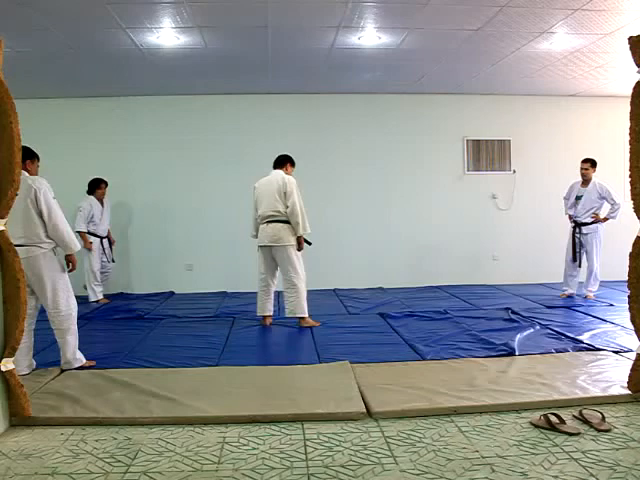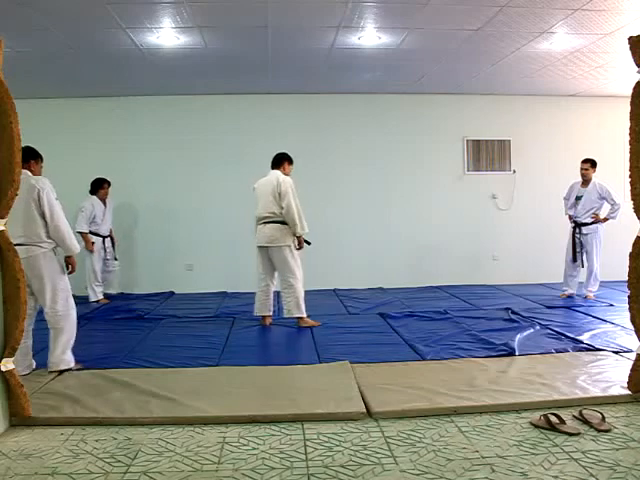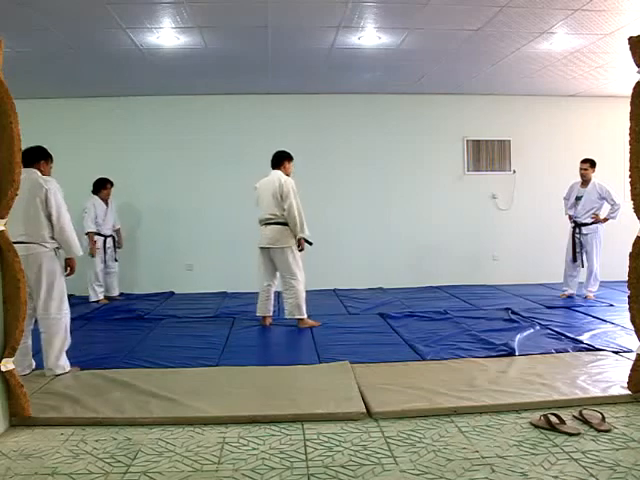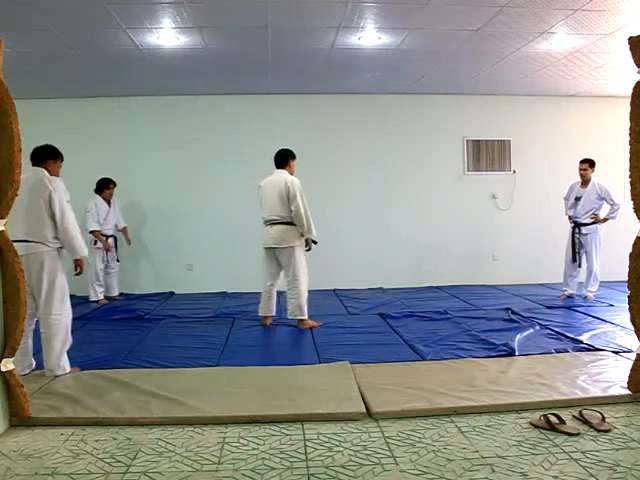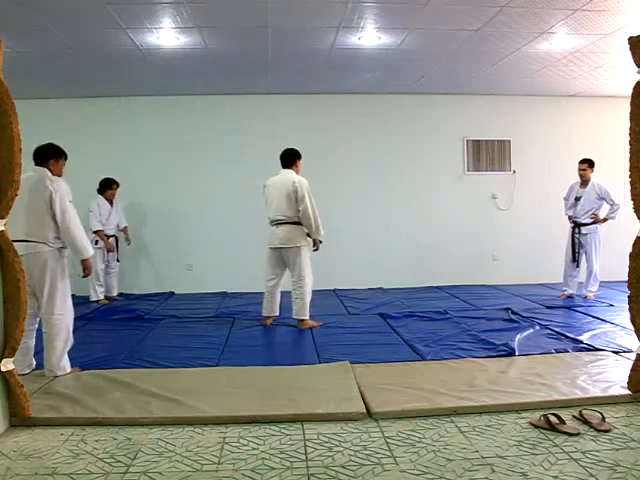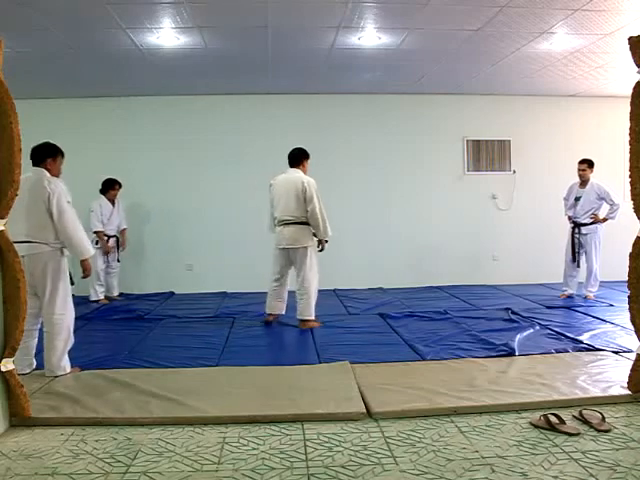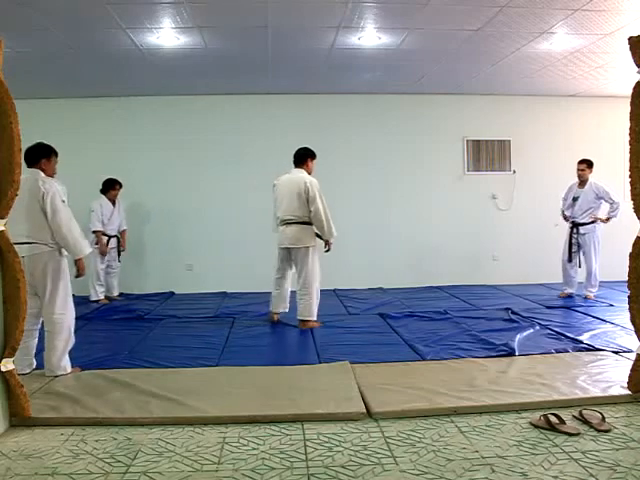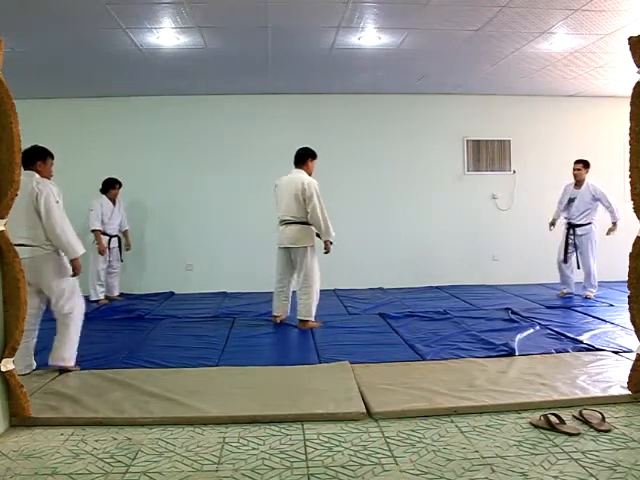
dt=0.2s
person 1, frame 1
right shoulder: (36, 184)
left elbow: (5, 223)
right elbow: (55, 220)
right wrist: (70, 250)
right hip: (39, 255)
right knee: (62, 307)
left ankle: (20, 364)
right ankle: (72, 359)
person 1, frame 2
right shoulder: (39, 184)
left elbow: (4, 223)
right elbow: (56, 220)
right wrist: (70, 251)
right hip: (38, 255)
right knee: (61, 308)
left ankle: (20, 364)
right ankle: (60, 360)
person 1, frame 3
right shoulder: (47, 184)
left elbow: (4, 221)
right elbow: (61, 222)
right wrist: (71, 254)
right hip: (40, 254)
right knee: (53, 312)
left ankle: (20, 364)
right ankle: (56, 364)
person 1, frame 4
right shoulder: (52, 185)
left elbow: (7, 220)
right elbow: (66, 223)
left wrist: (14, 247)
right wrist: (78, 255)
left hip: (15, 254)
right hip: (43, 253)
right knee: (54, 312)
left ankle: (21, 364)
right ankle: (57, 366)
person 1, frame 5
left shoulder: (18, 184)
right shoulder: (55, 185)
left elbow: (10, 220)
right elbow: (69, 223)
left wrist: (17, 246)
right wrist: (84, 256)
left hip: (18, 253)
right hip: (45, 254)
left knee: (24, 312)
right knee: (57, 312)
left ankle: (21, 364)
right ankle: (57, 366)
person 1, frame 6
left shoulder: (18, 185)
right shoulder: (53, 186)
left elbow: (10, 222)
right elbow: (68, 224)
left wrist: (17, 248)
right wrist: (83, 256)
left hip: (19, 254)
right hip: (46, 254)
left knee: (27, 312)
right knee: (57, 312)
left ankle: (21, 364)
right ankle: (57, 366)
person 1, frame 7
right shoulder: (48, 186)
left elbow: (10, 224)
right elbow: (63, 224)
left wrist: (14, 251)
right wrist: (79, 255)
left hip: (19, 255)
right hip: (45, 254)
left knee: (27, 313)
right knee: (58, 313)
left ankle: (21, 363)
right ankle: (57, 365)
person 1, frame 8
right shoulder: (44, 187)
left elbow: (8, 226)
right elbow: (58, 225)
right wrist: (74, 255)
left hip: (18, 257)
right hip: (44, 255)
left knee: (26, 313)
right knee: (71, 305)
left ankle: (21, 364)
right ankle: (63, 358)
person 2, frame 1
left shoulder: (259, 184)
right shoulder: (287, 180)
left elbow: (256, 212)
right elbow: (295, 209)
left wrist: (258, 234)
right wrist: (300, 234)
left hip: (264, 233)
right hip: (282, 232)
left knee: (266, 277)
right knee: (294, 276)
left ankle: (266, 316)
right ankle: (302, 317)
person 2, frame 2
left shoulder: (259, 184)
right shoulder: (283, 180)
right elbow: (291, 209)
right wrist: (299, 233)
left hip: (262, 233)
right hip: (279, 233)
left knee: (265, 278)
right knee: (291, 276)
left ankle: (265, 316)
right ankle: (301, 317)
person 2, frame 3
left shoulder: (261, 184)
right shoulder: (286, 181)
right elbow: (293, 211)
right wrist: (300, 235)
left hip: (265, 234)
right hip: (282, 234)
left knee: (267, 278)
right knee: (293, 278)
left ankle: (265, 316)
right ankle: (301, 318)
person 2, frame 4
left shoulder: (264, 183)
right shoulder: (292, 181)
right elbow: (300, 211)
right wrist: (308, 235)
left hip: (270, 234)
right hip: (288, 234)
left knee: (270, 277)
right knee: (297, 278)
left ankle: (267, 315)
right ankle: (302, 318)
person 2, frame 5
left shoulder: (269, 183)
right shoulder: (299, 182)
right elbow: (308, 211)
right wrist: (316, 235)
left hip: (275, 234)
right hip: (294, 234)
left knee: (273, 277)
right knee: (301, 278)
left ankle: (268, 316)
right ankle: (302, 319)
person 2, frame 6
left shoulder: (275, 181)
right shoulder: (307, 182)
left elbow: (273, 210)
right elbow: (315, 212)
right wrist: (322, 235)
left hip: (282, 233)
right hip: (301, 234)
left knee: (279, 276)
right knee: (306, 278)
left ankle: (271, 313)
right ankle: (305, 319)
person 2, frame 7
left shoulder: (279, 181)
right shoulder: (309, 182)
right elbow: (319, 212)
right wrist: (327, 236)
left hip: (283, 233)
right hip: (302, 234)
left knee: (281, 275)
right knee: (308, 278)
left ankle: (276, 312)
right ankle: (305, 319)
person 2, frame 8
left shoulder: (281, 182)
right shoulder: (309, 182)
right elbow: (316, 213)
right wrist: (326, 238)
left hip: (284, 233)
right hip: (302, 234)
left knee: (283, 277)
right knee: (307, 278)
left ankle: (279, 313)
right ankle: (304, 319)
person 3, frame 1
left shoulder: (600, 187)
right shoulder: (574, 186)
left elbow: (616, 204)
right elbow: (566, 199)
left wrist: (605, 218)
right wrist: (569, 213)
left hip: (592, 229)
right hip: (576, 229)
left knee: (593, 262)
right knee: (571, 260)
left ankle: (590, 291)
right ankle: (569, 290)
person 3, frame 2
left shoulder: (600, 188)
right shoulder: (574, 186)
left elbow: (616, 204)
right elbow: (566, 199)
left wrist: (605, 219)
right wrist: (569, 213)
left hip: (592, 230)
right hip: (576, 229)
left knee: (592, 262)
right knee: (571, 260)
left ankle: (590, 291)
right ankle: (569, 290)
person 3, frame 3
left shoulder: (600, 188)
right shoulder: (574, 187)
left elbow: (616, 204)
right elbow: (566, 200)
left wrist: (605, 219)
right wrist: (569, 214)
left hip: (592, 230)
right hip: (576, 229)
left knee: (592, 262)
right knee: (571, 260)
left ankle: (590, 291)
right ankle: (569, 290)
person 3, frame 4
left shoulder: (599, 188)
right shoulder: (574, 187)
left elbow: (616, 204)
right elbow: (567, 200)
left wrist: (605, 219)
right wrist: (569, 214)
left hip: (591, 230)
right hip: (576, 229)
left knee: (592, 262)
right knee: (571, 260)
left ankle: (590, 291)
right ankle: (569, 290)
person 3, frame 5
left shoulder: (599, 188)
right shoulder: (573, 187)
left elbow: (615, 204)
right elbow: (567, 200)
left wrist: (604, 219)
right wrist: (569, 214)
left hip: (591, 230)
right hip: (575, 229)
left knee: (592, 262)
right knee: (571, 260)
left ankle: (590, 291)
right ankle: (569, 290)
person 3, frame 6
left shoulder: (598, 188)
right shoulder: (573, 187)
left elbow: (615, 204)
right elbow: (566, 200)
left wrist: (604, 219)
right wrist: (568, 214)
left hip: (591, 230)
right hip: (575, 229)
left knee: (592, 262)
right knee: (570, 260)
left ankle: (590, 291)
right ankle: (569, 290)
person 3, frame 7
left shoulder: (597, 188)
right shoulder: (572, 187)
left elbow: (614, 202)
right elbow: (565, 201)
left wrist: (608, 218)
right wrist: (564, 213)
left hip: (589, 229)
right hip: (574, 229)
left knee: (591, 262)
right knee: (568, 260)
left ankle: (590, 291)
right ankle: (569, 289)
person 3, frame 8
left shoulder: (593, 189)
right shoulder: (568, 188)
left elbow: (609, 205)
right elbow: (561, 205)
left wrist: (614, 224)
right wrist: (554, 219)
left hip: (585, 230)
right hip: (570, 230)
left knee: (588, 263)
right knee: (563, 260)
left ankle: (589, 291)
right ankle: (568, 288)
person 4, frame 1
left shoulder: (105, 203)
right shoulder: (87, 204)
right elbow: (80, 225)
left wrist: (110, 237)
right wrist: (86, 242)
left hip: (104, 241)
right hip: (93, 241)
left knee: (106, 268)
right knee: (94, 269)
left ankle: (93, 288)
right ankle: (96, 296)
person 4, frame 2
left shoulder: (108, 203)
right shoulder: (89, 204)
right elbow: (82, 225)
left wrist: (112, 237)
right wrist: (88, 243)
left hip: (107, 240)
right hip: (95, 241)
left knee: (111, 266)
right knee: (95, 269)
left ankle: (106, 291)
right ankle: (97, 296)
person 4, frame 3
left shoulder: (110, 203)
right shoulder: (91, 204)
left elbow: (115, 222)
right elbow: (89, 227)
left wrist: (119, 238)
right wrist: (93, 245)
left hip: (110, 240)
right hip: (98, 241)
left knee: (112, 268)
right knee: (97, 269)
left ankle: (112, 293)
right ankle: (97, 296)
person 4, frame 4
left shoulder: (113, 203)
right shoulder: (94, 204)
left elbow: (120, 221)
right elbow: (92, 226)
left wrist: (126, 235)
right wrist: (103, 242)
left hip: (112, 240)
right hip: (99, 241)
left knee: (112, 268)
right knee: (98, 269)
left ankle: (112, 293)
right ankle: (97, 296)
person 4, frame 5
left shoulder: (116, 203)
right shoulder: (96, 204)
left elbow: (122, 222)
right elbow: (96, 227)
left wrist: (127, 235)
right wrist: (106, 242)
left hip: (113, 240)
right hip: (100, 241)
left knee: (113, 268)
right knee: (99, 269)
left ankle: (112, 293)
right ankle: (98, 296)
person 4, frame 6
left shoulder: (118, 204)
right shoulder: (97, 204)
left elbow: (122, 224)
right elbow: (97, 227)
left wrist: (123, 238)
right wrist: (104, 243)
left hip: (114, 240)
right hip: (101, 241)
left knee: (114, 268)
right knee: (99, 269)
left ankle: (112, 293)
right ankle: (98, 296)
person 4, frame 7
left shoulder: (118, 204)
right shoulder: (98, 204)
left elbow: (122, 225)
right elbow: (96, 227)
left wrist: (123, 240)
right wrist: (101, 244)
left hip: (114, 241)
right hip: (102, 241)
left knee: (114, 268)
right knee: (99, 268)
left ankle: (112, 293)
right ankle: (98, 296)
person 4, frame 8
left shoulder: (119, 204)
right shoulder: (98, 203)
left elbow: (123, 224)
right elbow: (95, 226)
left wrist: (127, 240)
right wrist: (100, 243)
left hip: (115, 241)
right hip: (103, 240)
left knee: (115, 268)
right knee: (100, 268)
left ankle: (112, 293)
right ankle: (98, 296)
